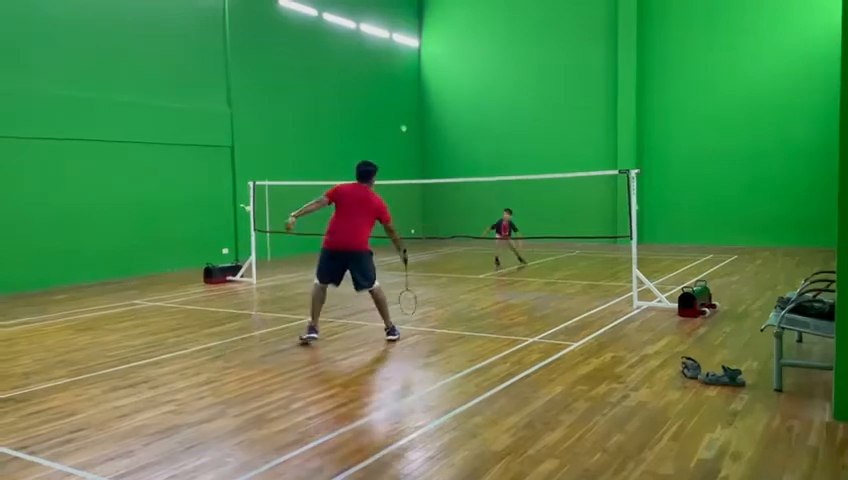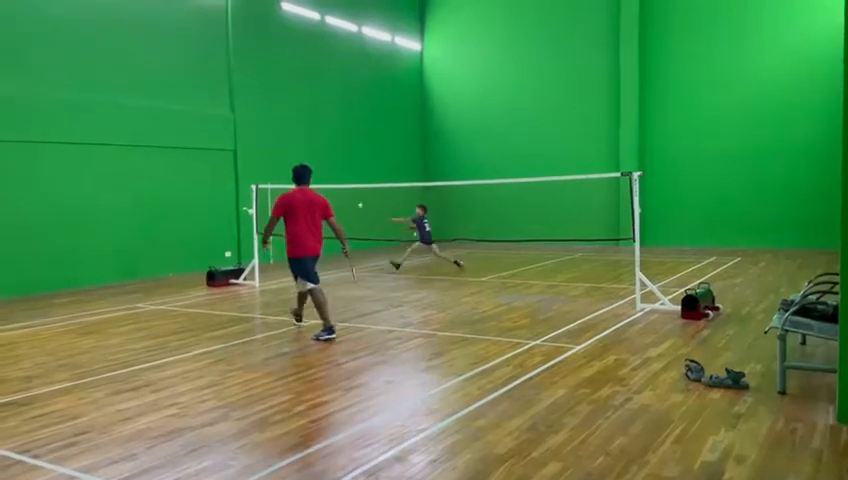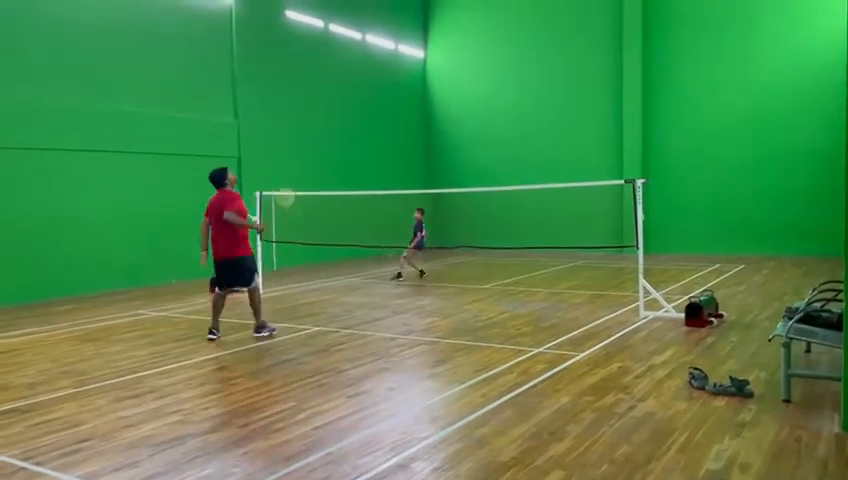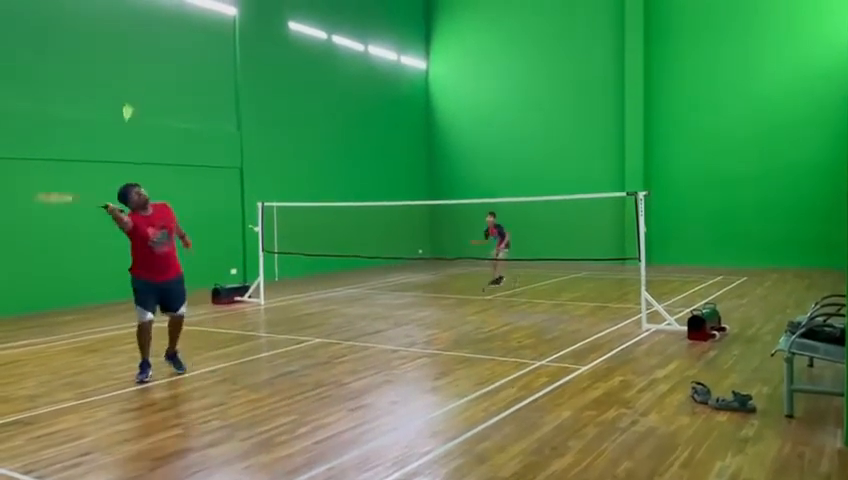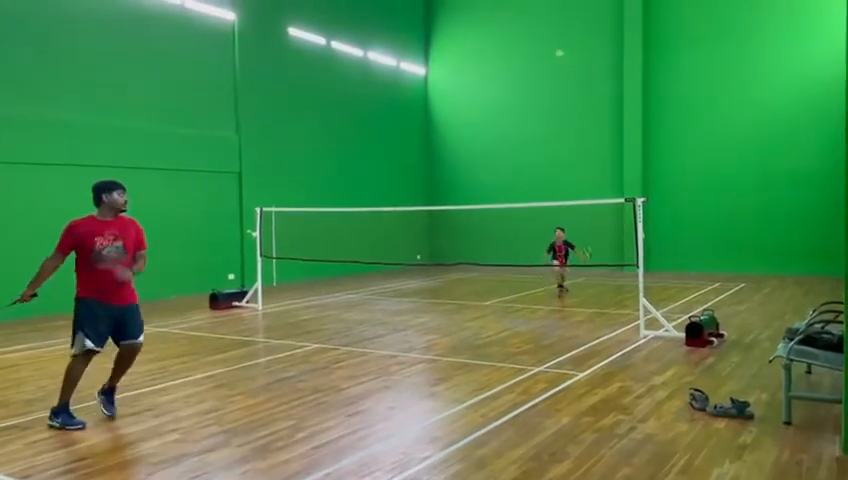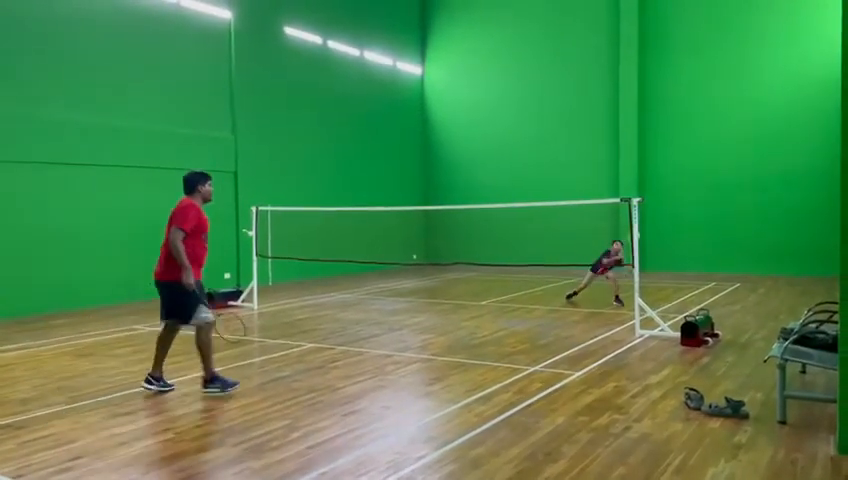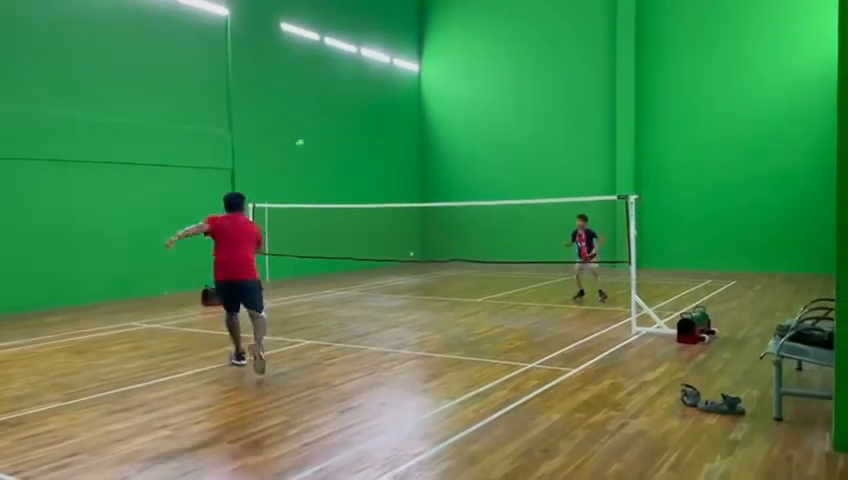
dt=0.7s
person 1, frame 1
left shoulder: (341, 190)
right shoulder: (377, 201)
left elbow: (318, 203)
right elbow: (390, 229)
left wrist: (294, 216)
right wrist: (401, 250)
left hip: (332, 246)
right hip: (359, 249)
left knee: (320, 285)
right knee: (374, 288)
left ankle: (313, 328)
right ankle: (390, 328)
person 1, frame 2
left shoulder: (285, 198)
right shoulder: (320, 200)
left elbow: (271, 224)
right elbow: (335, 225)
left wrist: (265, 241)
right wrist: (345, 245)
left hip: (298, 251)
right hip: (315, 249)
left knee: (312, 286)
right knee: (304, 282)
left ankle: (328, 327)
right ankle: (298, 312)
person 1, frame 3
left shoulder: (213, 201)
right shoulder: (233, 197)
left elbow: (205, 226)
right elbow: (228, 217)
left wrist: (204, 250)
right wrist: (254, 226)
left hip: (220, 254)
right hip: (239, 252)
left knee: (221, 291)
right knee: (253, 287)
left ankle: (214, 328)
right ankle: (260, 325)
person 1, frame 4
left shoulder: (165, 208)
right shoulder: (128, 219)
right elbow: (124, 223)
left wrist: (184, 237)
right wrist: (115, 213)
left hip: (171, 275)
right hip: (143, 278)
left knee: (178, 315)
right knee: (145, 321)
left ankle: (172, 352)
right ankle: (145, 364)
person 1, frame 5
left shoulder: (132, 226)
right shoulder: (77, 227)
left elbow: (142, 260)
right elbow: (55, 260)
left wrist: (129, 272)
right wrist: (31, 288)
left hip: (125, 300)
right hip: (91, 301)
left knee: (133, 345)
right knee: (84, 352)
left ankle: (109, 389)
right ankle: (59, 410)
person 1, frame 6
left shoulder: (186, 207)
right shoulder: (189, 208)
right elbow: (174, 240)
right wrist: (186, 269)
left hip: (168, 277)
right hip: (178, 277)
left knee: (172, 325)
right knee: (205, 323)
left ankle: (155, 376)
right ankle: (210, 378)
person 1, frame 7
left shoulder: (216, 222)
right shoulder: (253, 228)
left elbow: (198, 228)
right elbow: (258, 250)
left wrist: (177, 237)
left hip: (223, 277)
right hip: (248, 276)
left knee: (231, 313)
right knee: (258, 315)
left ankle: (239, 354)
right ankle: (258, 347)
